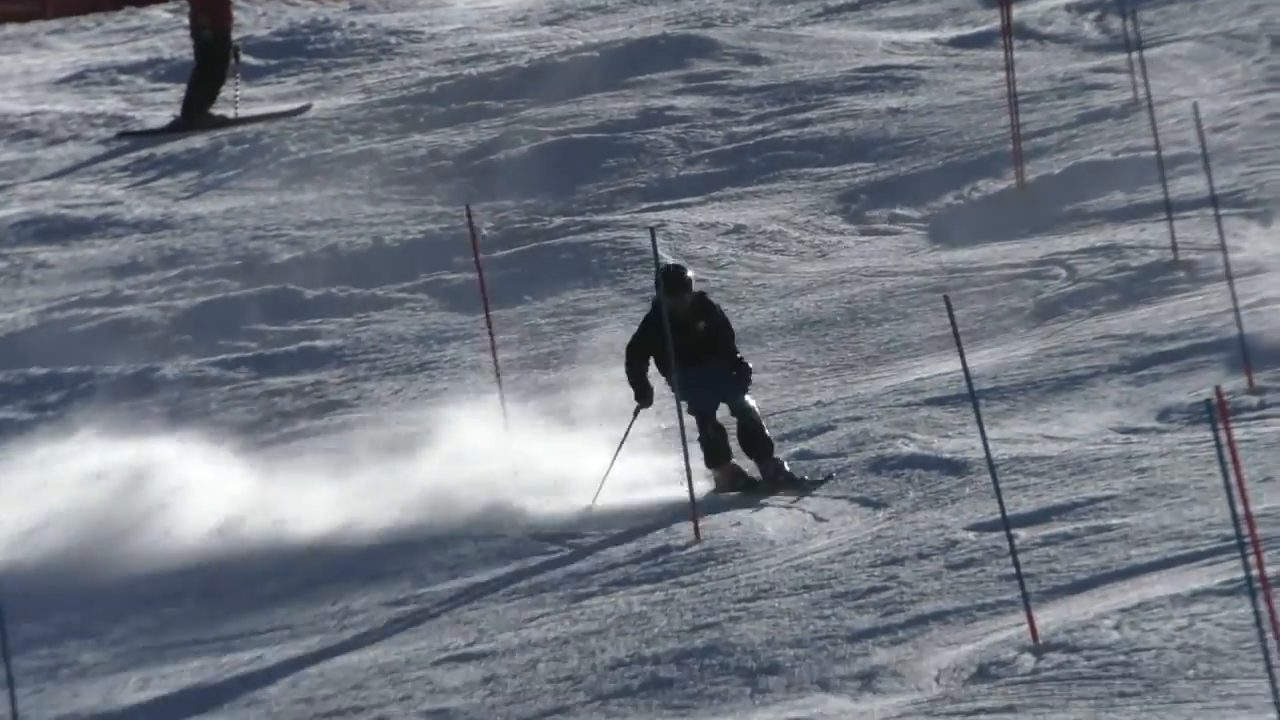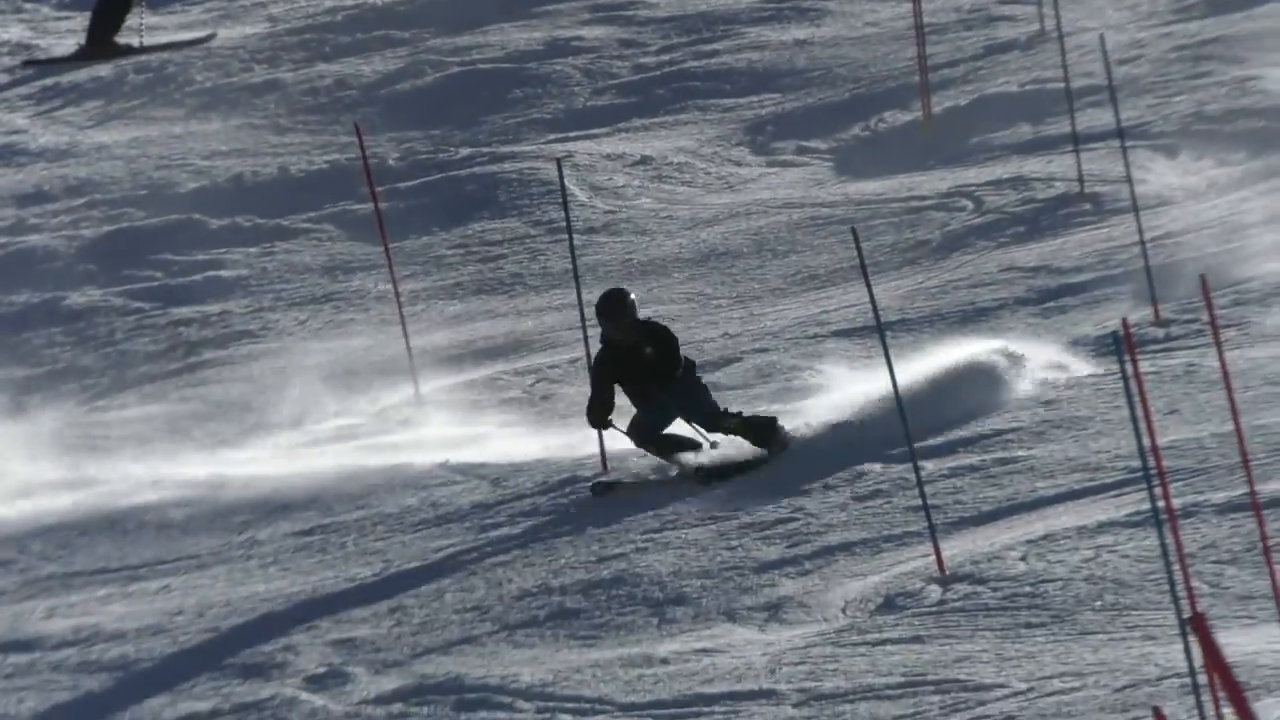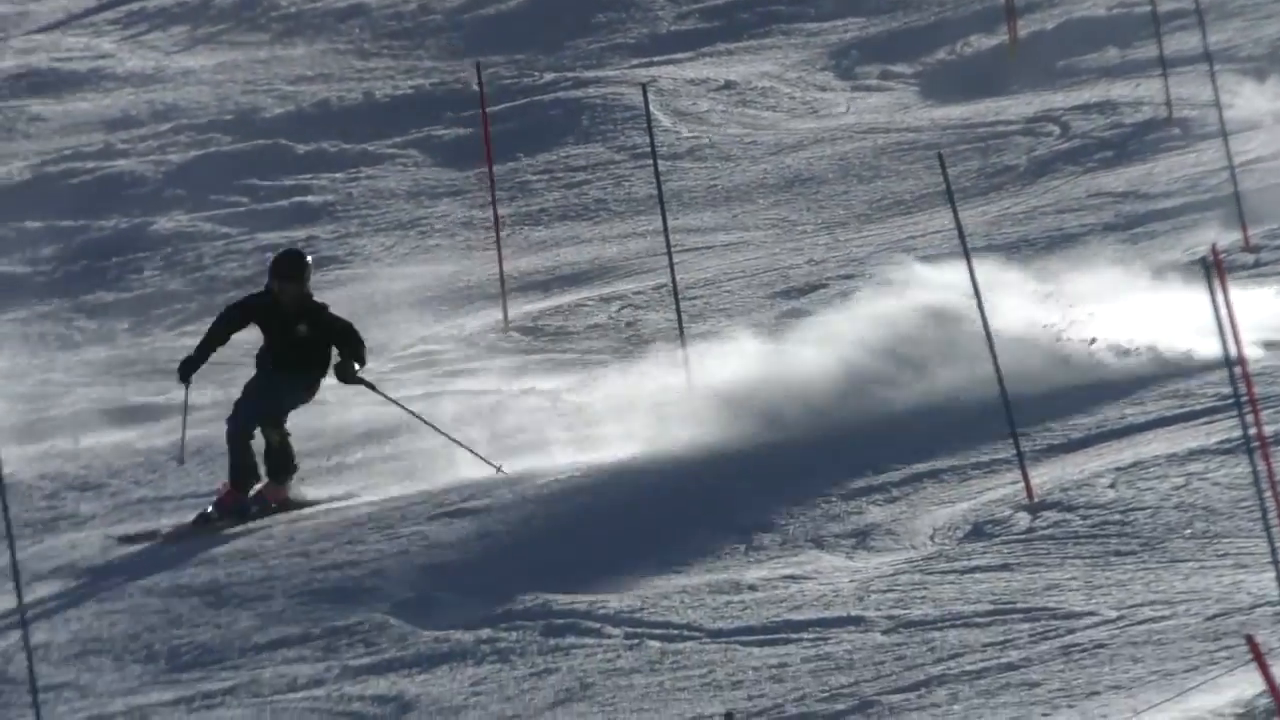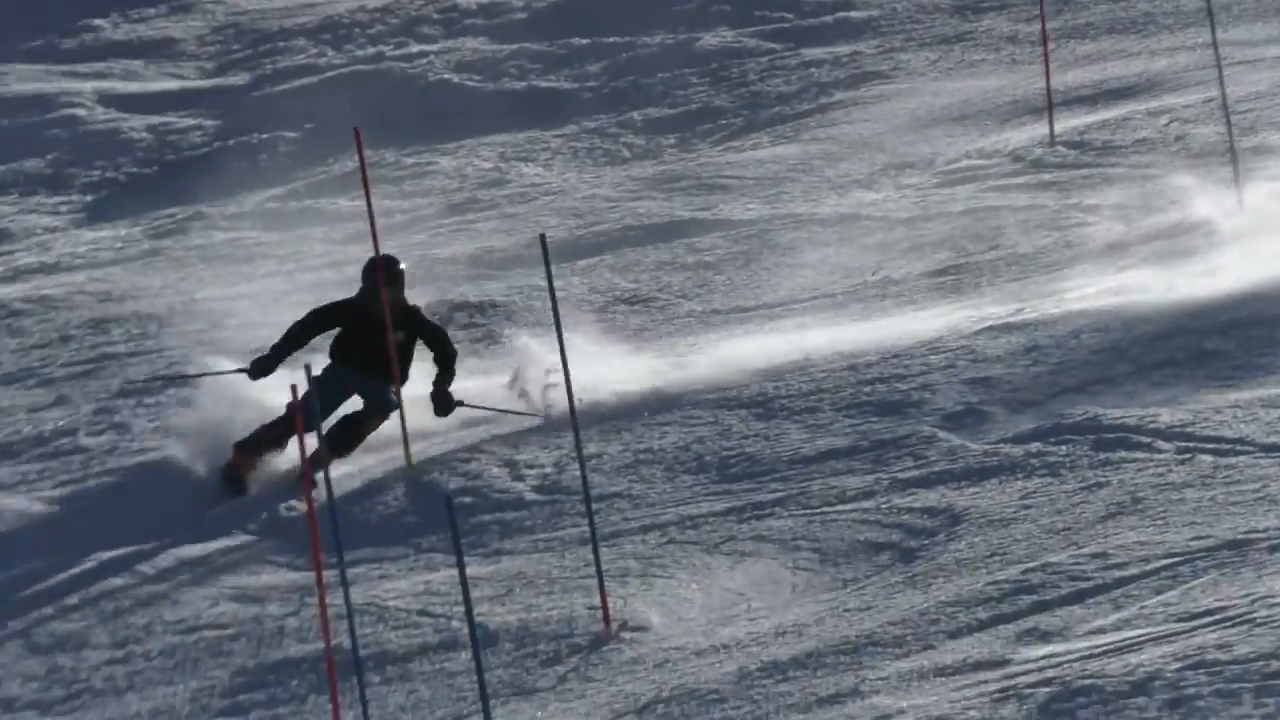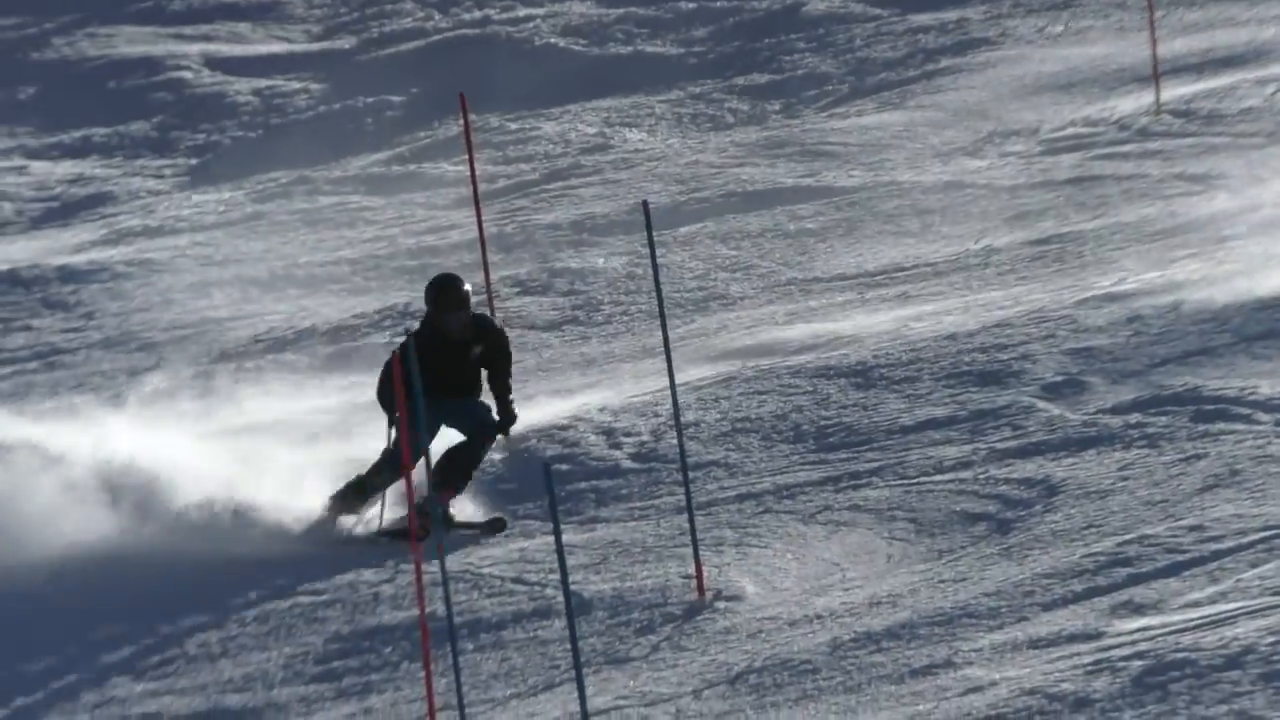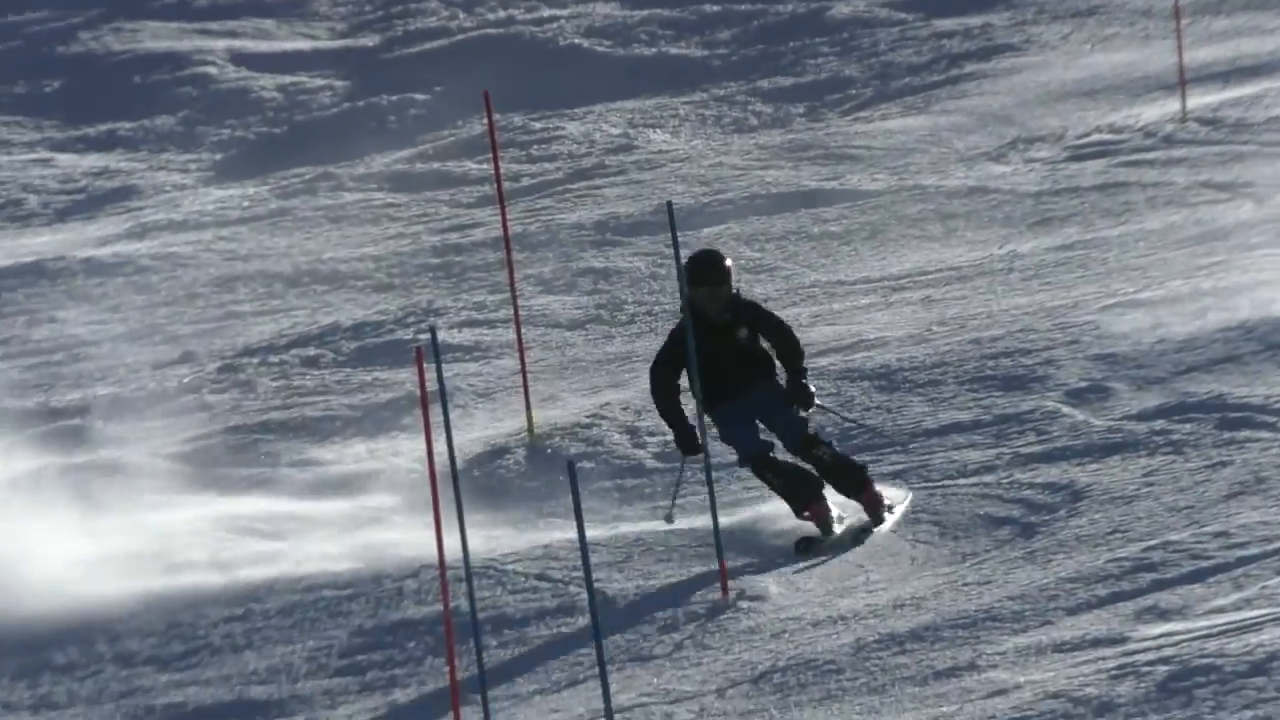
dt=0.5s
person 1, frame 1
left shoulder: (701, 305)
right shoulder: (653, 325)
left elbow: (722, 330)
right elbow: (635, 356)
left wrist: (736, 360)
right wrist: (641, 387)
left hip: (713, 365)
right hip: (684, 375)
left knee: (742, 406)
right knee: (706, 415)
left ankle: (773, 467)
right ankle: (726, 471)
person 1, frame 2
left shoulder: (651, 331)
right shoulder: (607, 358)
left elbow: (674, 360)
right elbow: (600, 396)
right wrist: (598, 415)
left hip: (680, 384)
right hip: (652, 403)
left knee: (715, 420)
right knee: (638, 433)
left ankle: (775, 436)
person 1, frame 3
left shoulder: (317, 315)
right shoulder: (261, 304)
left elbow: (351, 342)
right elbow: (225, 323)
left wrist: (350, 365)
right wrist: (197, 357)
left hip: (302, 379)
right hip: (271, 373)
left knee: (270, 417)
right knee: (237, 425)
left ankle: (277, 489)
right ankle: (236, 491)
person 1, frame 4
left shoulder: (411, 318)
right shoulder: (353, 309)
left elbow: (444, 349)
right elbow: (311, 324)
left wrist: (441, 388)
right wrist: (274, 356)
left hip: (383, 378)
right hip: (346, 368)
left knee: (381, 406)
right knee: (307, 416)
left ankle: (322, 456)
right ankle: (244, 456)
person 1, frame 5
left shoulder: (485, 329)
right shoulder: (423, 341)
left elbow: (499, 363)
right elbow: (392, 378)
left wrist: (505, 402)
right wrist: (393, 407)
left hip: (463, 399)
right hip: (424, 401)
left knee: (484, 430)
right knee: (404, 456)
left ankle: (437, 497)
right ankle: (339, 507)
person 1, frame 6
left shoulder: (744, 310)
right shoulder: (686, 335)
left elbow: (785, 339)
right elbow: (662, 381)
left wrist: (797, 379)
right wrist: (683, 430)
left hip: (762, 388)
right hip: (725, 405)
left knee: (803, 443)
right knee: (756, 457)
left ankle: (866, 492)
right ankle: (815, 507)
